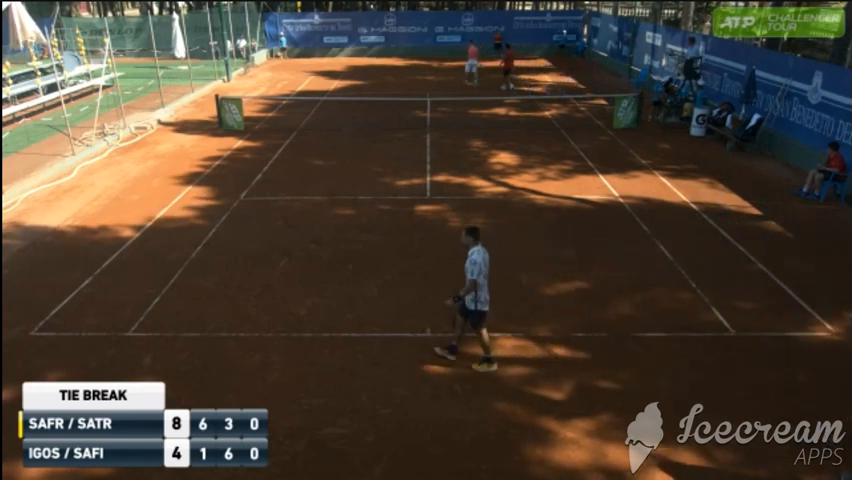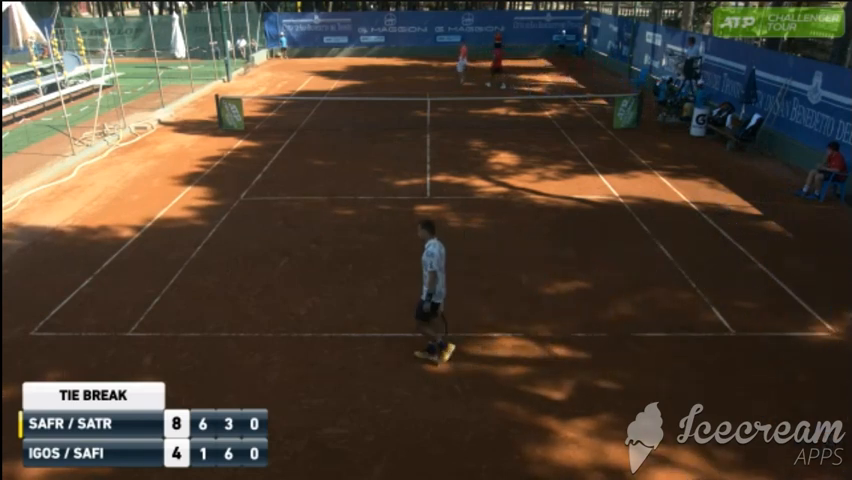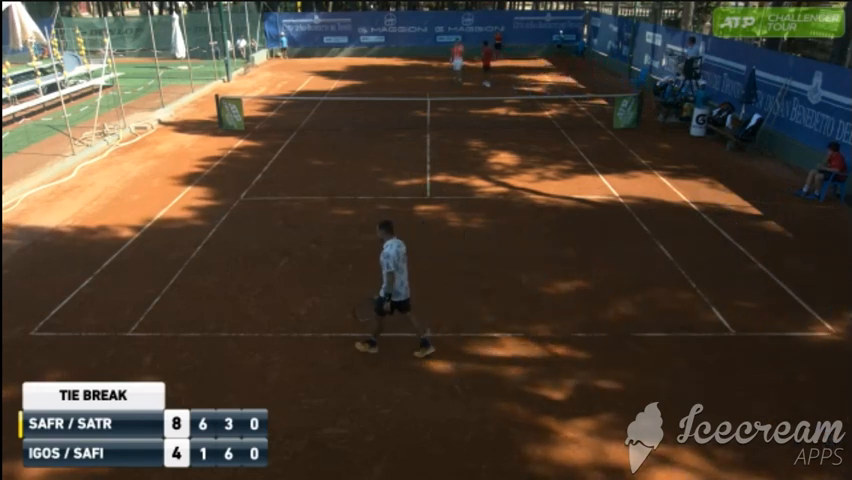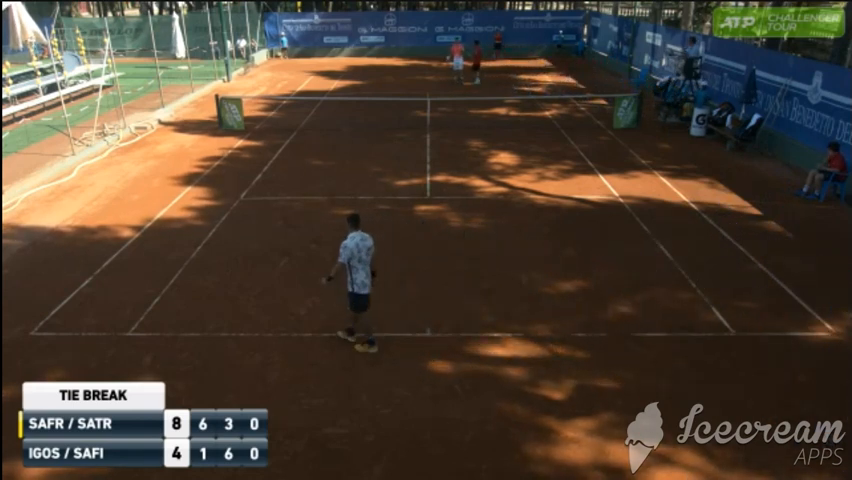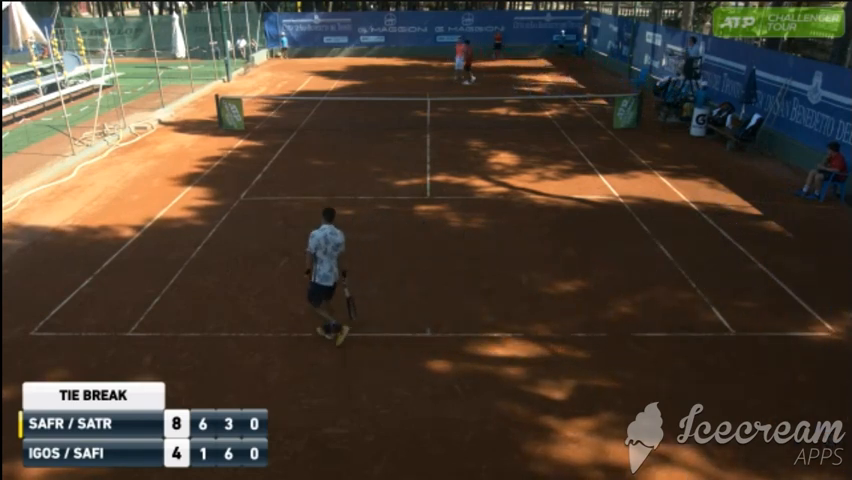
dt=0.4s
person 1, frame 1
left shoulder: (474, 259)
right shoulder: (481, 251)
left elbow: (472, 285)
left wrist: (456, 299)
left hip: (476, 302)
right hip: (472, 299)
left knee: (480, 330)
right knee: (460, 322)
left ankle: (489, 361)
right ankle: (452, 350)
person 1, frame 2
left shoulder: (430, 251)
right shoulder: (438, 245)
left elbow: (432, 277)
left wrist: (428, 299)
left hip: (431, 295)
right hip: (439, 293)
left knee: (421, 325)
right knee: (429, 321)
left ankle: (445, 345)
right ankle: (432, 351)
person 1, frame 3
left shoulder: (387, 252)
right shoulder: (400, 244)
left elbow: (390, 277)
left wrist: (387, 299)
left hip: (392, 292)
right hip: (403, 289)
left knee: (379, 317)
right knee: (409, 316)
left ankle: (372, 344)
right ankle: (426, 344)
person 1, frame 4
left shoulder: (347, 244)
right shoulder: (368, 238)
left elbow: (339, 265)
left wrist: (328, 278)
right wrist: (372, 274)
left hip: (357, 285)
right hip: (365, 281)
left knee: (362, 312)
right knee: (355, 308)
left ankle: (371, 343)
right ankle: (351, 332)
person 1, frame 5
left shoulder: (316, 235)
right shoulder: (340, 235)
left elbow: (310, 256)
right elbow: (340, 256)
left wrist: (308, 271)
right wrist: (343, 273)
left hip: (320, 277)
right hip: (333, 276)
left knee: (316, 306)
right knee: (327, 302)
left ankle: (339, 327)
right ankle: (328, 330)
